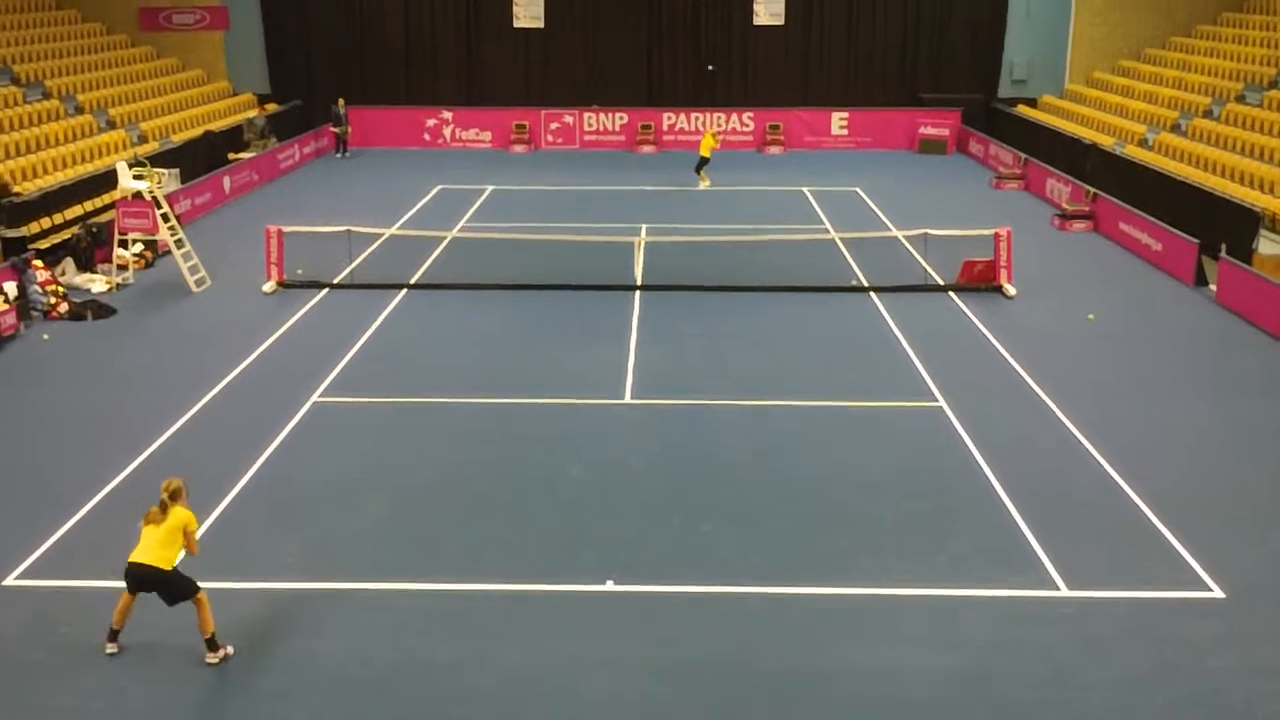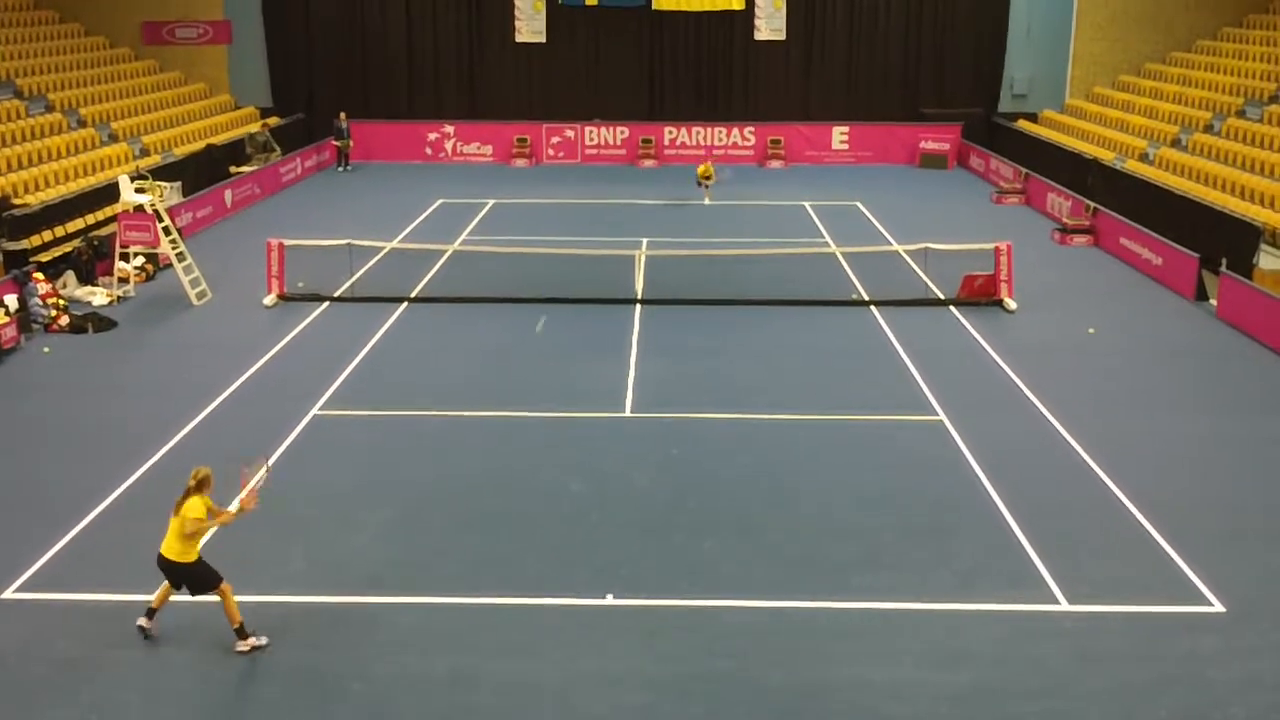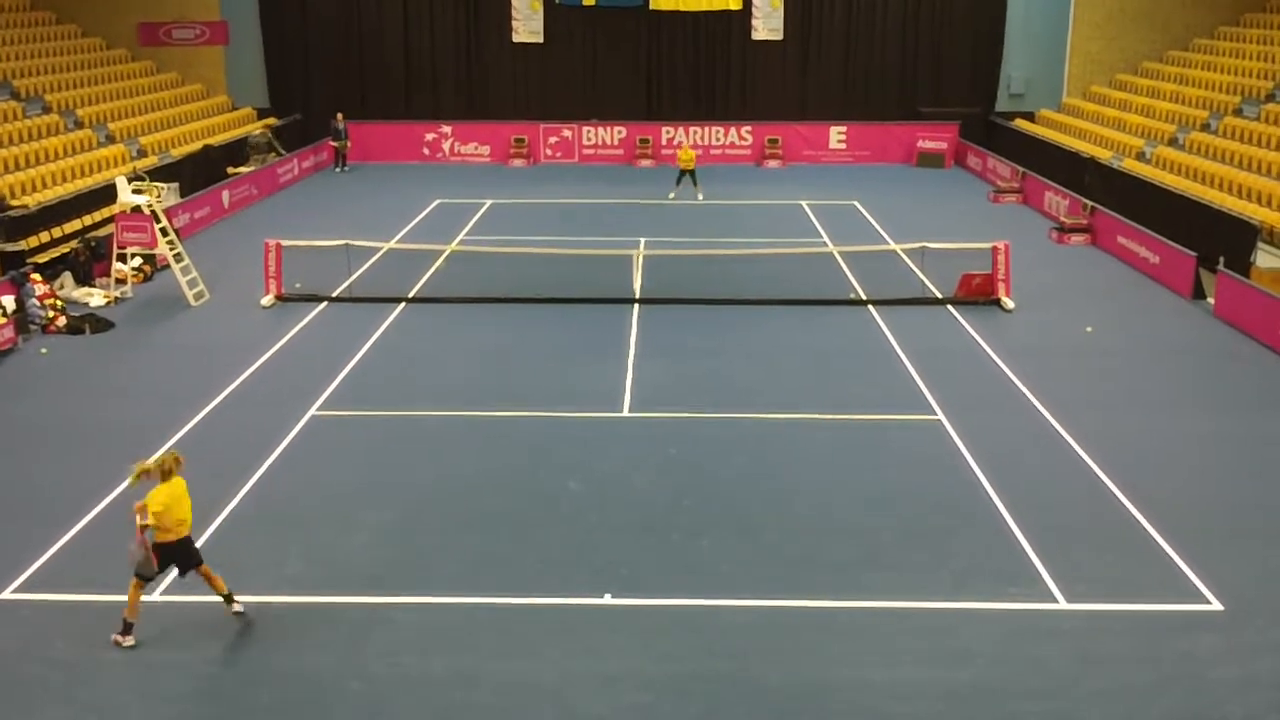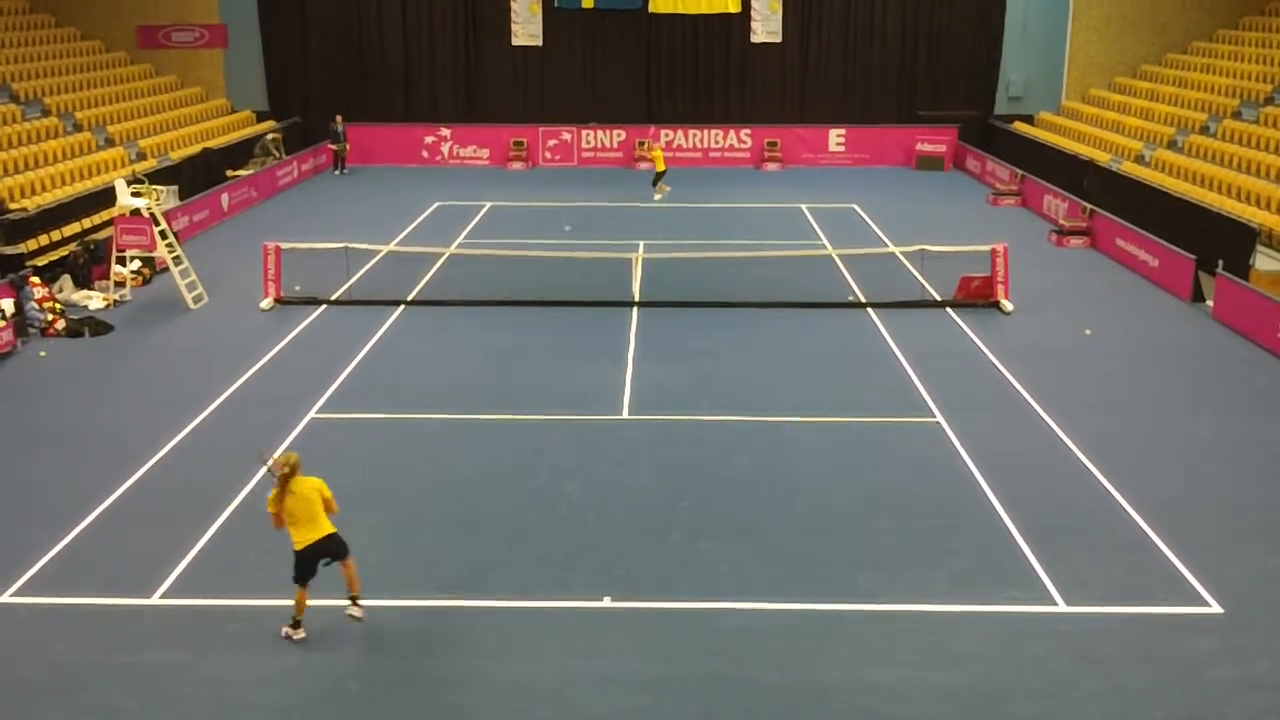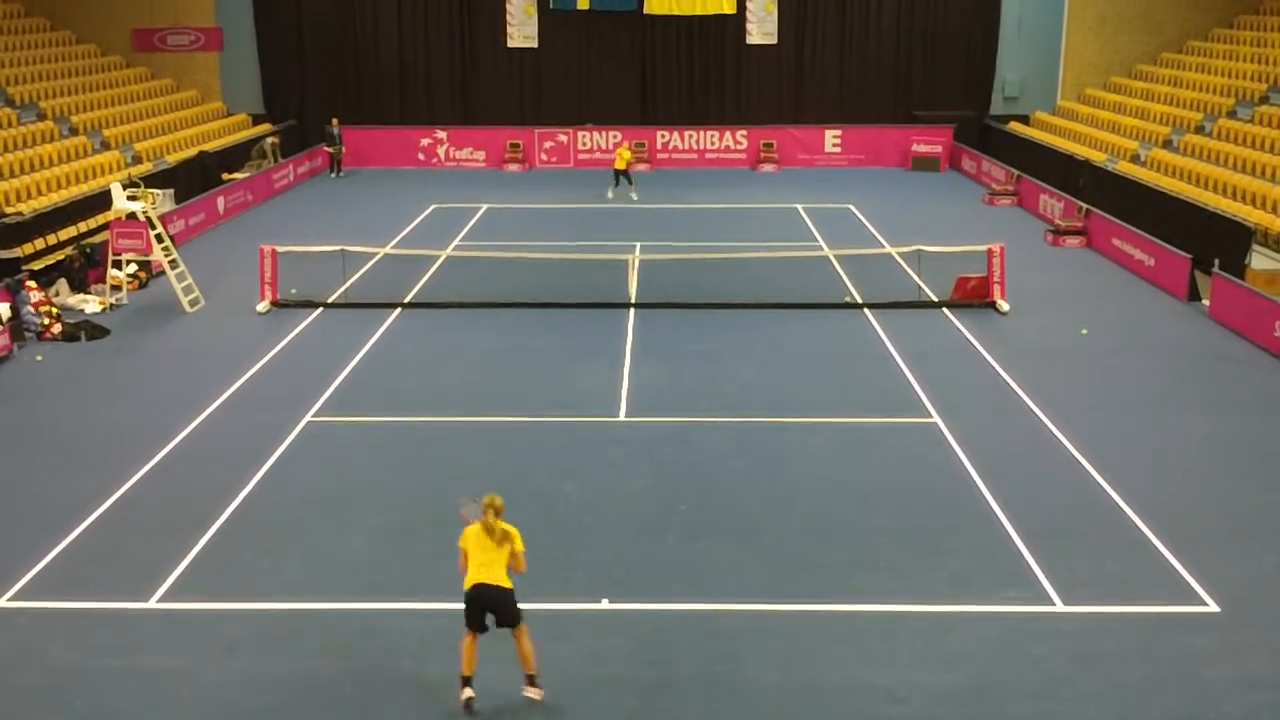
dt=0.7s
person 1, frame 1
left shoulder: (152, 514)
right shoulder: (186, 516)
right elbow: (193, 551)
left hip: (134, 565)
right hip: (161, 569)
left knee: (129, 594)
right knee: (201, 599)
left ankle: (111, 641)
right ankle: (213, 650)
person 1, frame 2
left shoulder: (200, 499)
right shoulder: (196, 504)
left elbow: (219, 515)
right elbow: (189, 532)
left wrist: (239, 510)
right wrist: (214, 523)
left hip: (166, 558)
right hip: (183, 561)
left knee: (174, 583)
right knee: (225, 590)
left ankle: (147, 618)
right ankle: (244, 638)
person 1, frame 3
left shoulder: (154, 497)
right shoulder: (179, 482)
left elbow: (167, 526)
left wrist: (146, 523)
right wrist: (143, 504)
left hip: (164, 545)
right hip: (184, 541)
left knee: (137, 585)
right knee: (205, 570)
left ankle: (126, 633)
right ankle: (232, 603)
person 1, frame 4
left shoulder: (276, 496)
right shoulder: (315, 483)
left elbow: (277, 524)
right elbow: (333, 509)
left hip: (304, 546)
right hip: (328, 536)
left knee: (301, 587)
right knee: (347, 561)
left ankle: (295, 628)
right ankle: (355, 603)
person 1, frame 5
left shoulder: (469, 531)
right shoulder: (510, 532)
left elbow: (463, 568)
right elbow: (521, 568)
left hip: (475, 591)
right hip: (500, 589)
left knee: (471, 635)
right knee: (520, 631)
left ankle: (467, 688)
right ankle: (531, 685)
